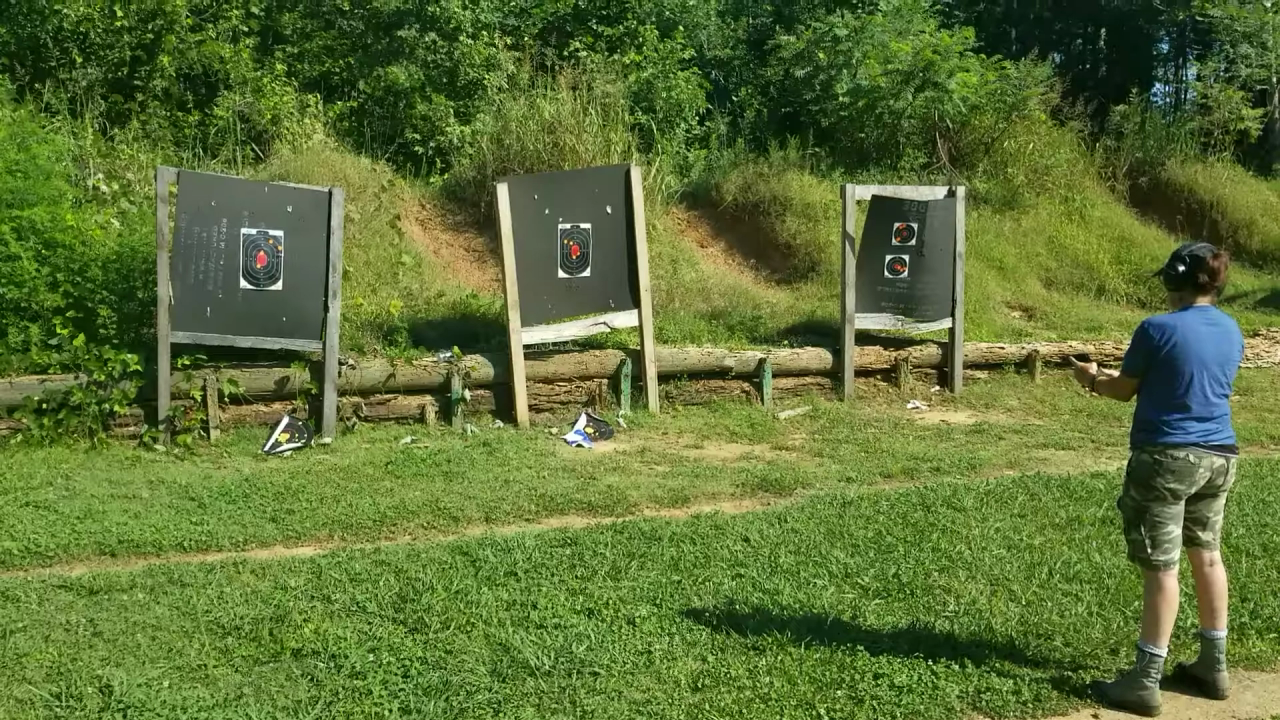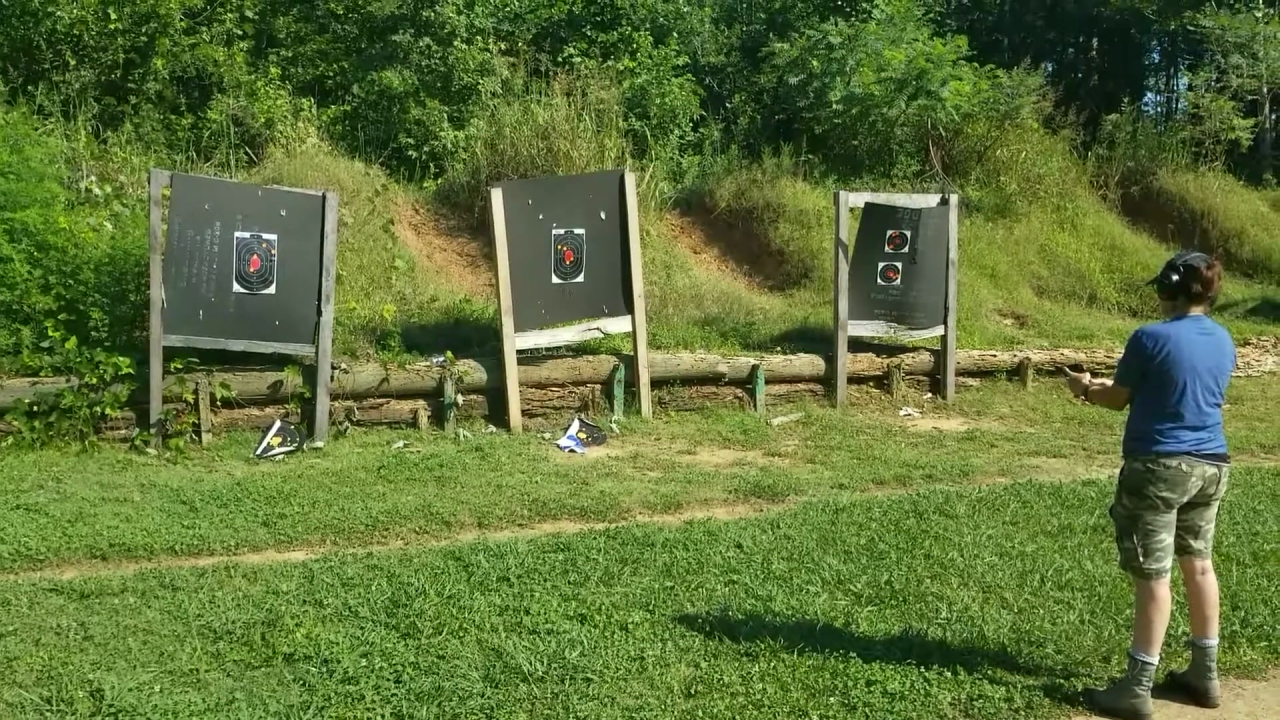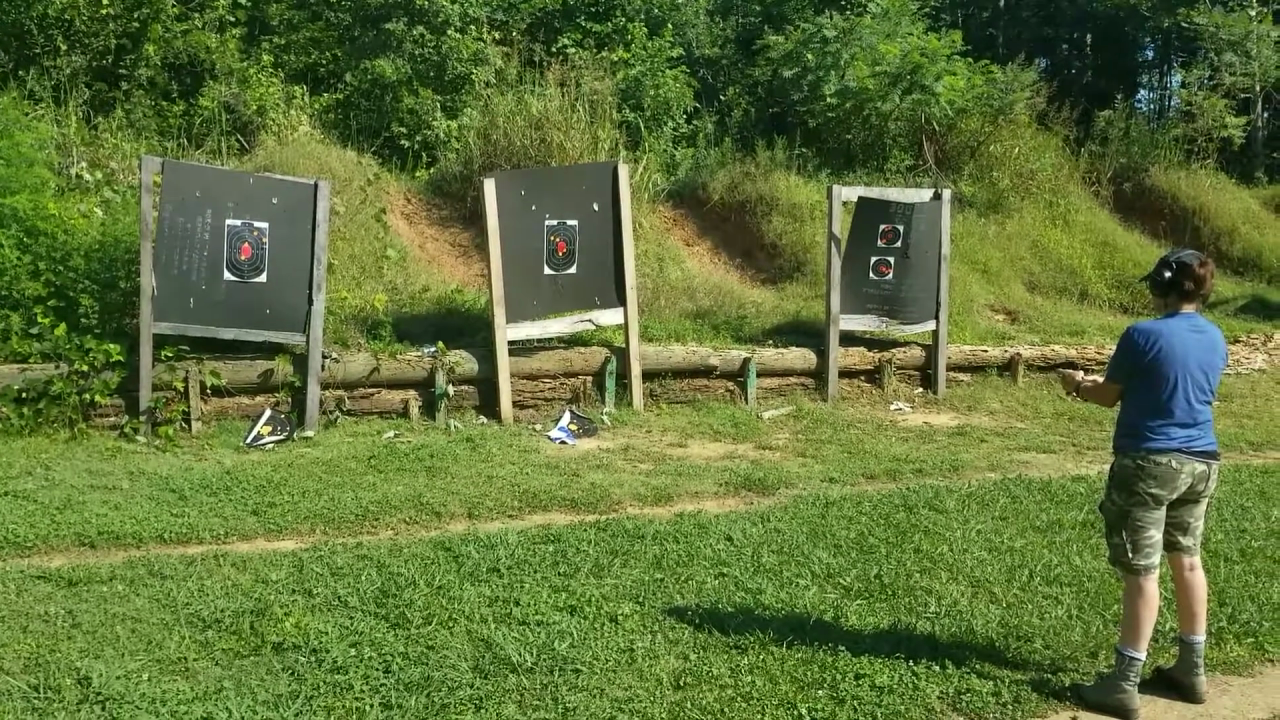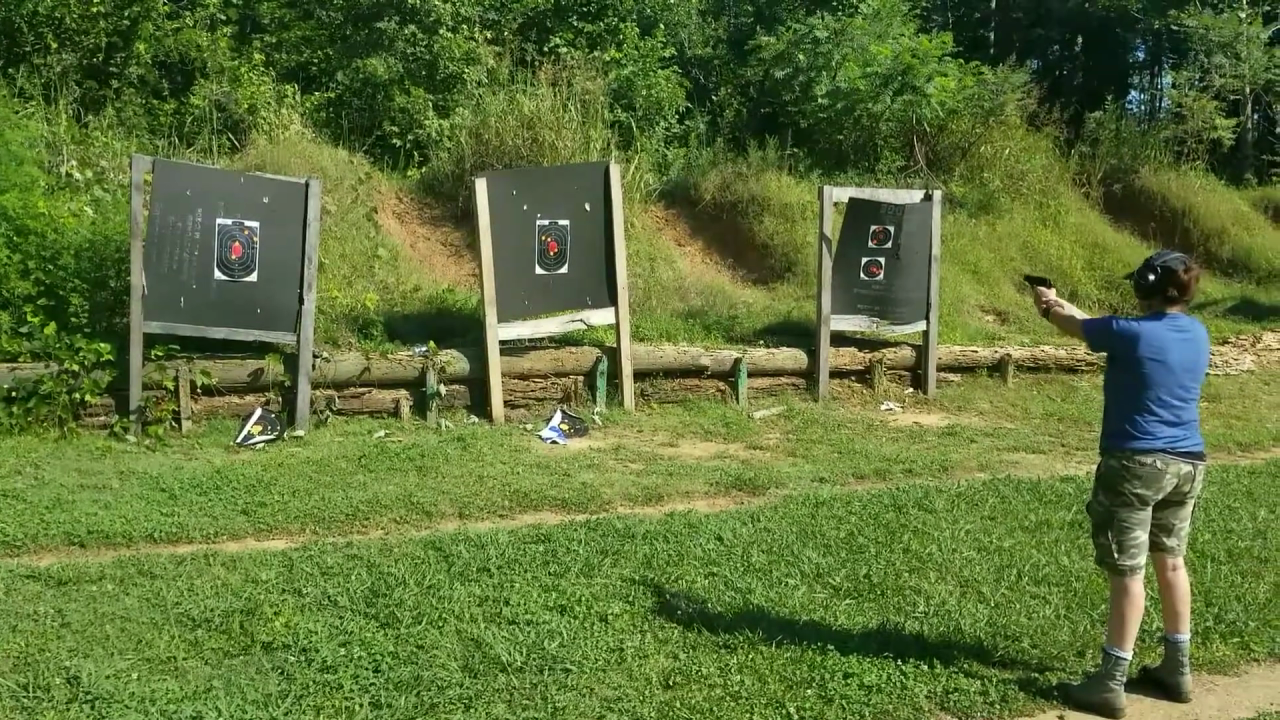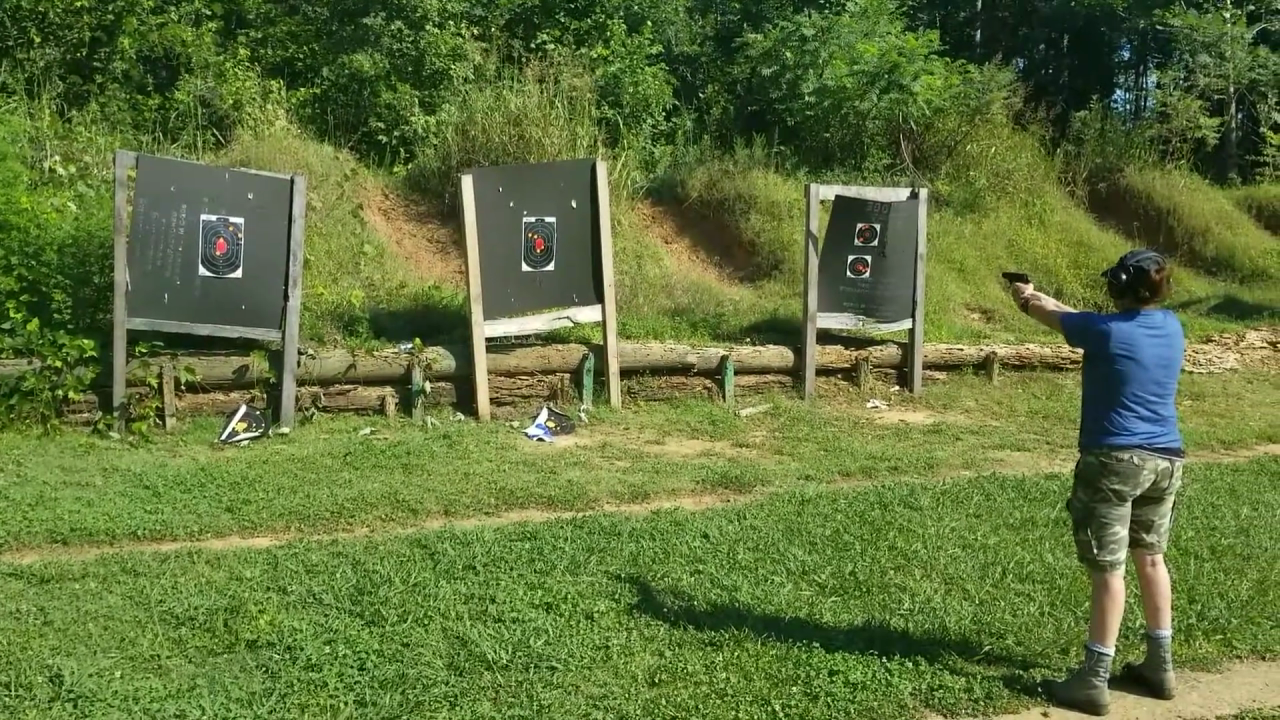
dt=1s
person 1, frame 1
left shoulder: (1158, 329)
right shoulder: (1232, 331)
left elbow: (1124, 390)
left wrist: (1093, 379)
right wrist: (1115, 375)
left hip: (1166, 458)
right hip: (1219, 456)
left knee: (1161, 567)
right knee: (1207, 556)
right ankle: (1213, 665)
person 1, frame 2
left shoulder: (1151, 338)
right shoulder: (1224, 342)
left elbow: (1118, 400)
left wrist: (1086, 389)
right wrist: (1108, 385)
left hip: (1158, 467)
right hip: (1211, 465)
left knee: (1152, 576)
right knee: (1198, 564)
right ankle: (1204, 674)
person 1, frame 3
left shoulder: (1143, 335)
right shoulder: (1215, 339)
left elbow: (1109, 396)
left wrist: (1078, 386)
right wrist: (1100, 382)
left hip: (1149, 464)
right hip: (1201, 462)
left knee: (1141, 572)
right knee: (1187, 560)
right ankle: (1191, 670)
person 1, frame 4
left shoulder: (1129, 332)
right shoulder: (1197, 333)
left elbow: (1076, 326)
left wrist: (1049, 306)
right wrist: (1062, 303)
left hip: (1136, 464)
right hip: (1188, 463)
left knee: (1127, 572)
right knee: (1171, 562)
right ankle: (1177, 669)
person 1, frame 5
left shoulder: (1106, 331)
right shoulder: (1172, 327)
left elbow: (1052, 317)
left wrist: (1026, 298)
right wrist: (1041, 296)
left hip: (1115, 461)
right hip: (1166, 460)
left knee: (1108, 569)
right knee: (1151, 558)
left ankle: (1094, 681)
right ankle: (1160, 666)
